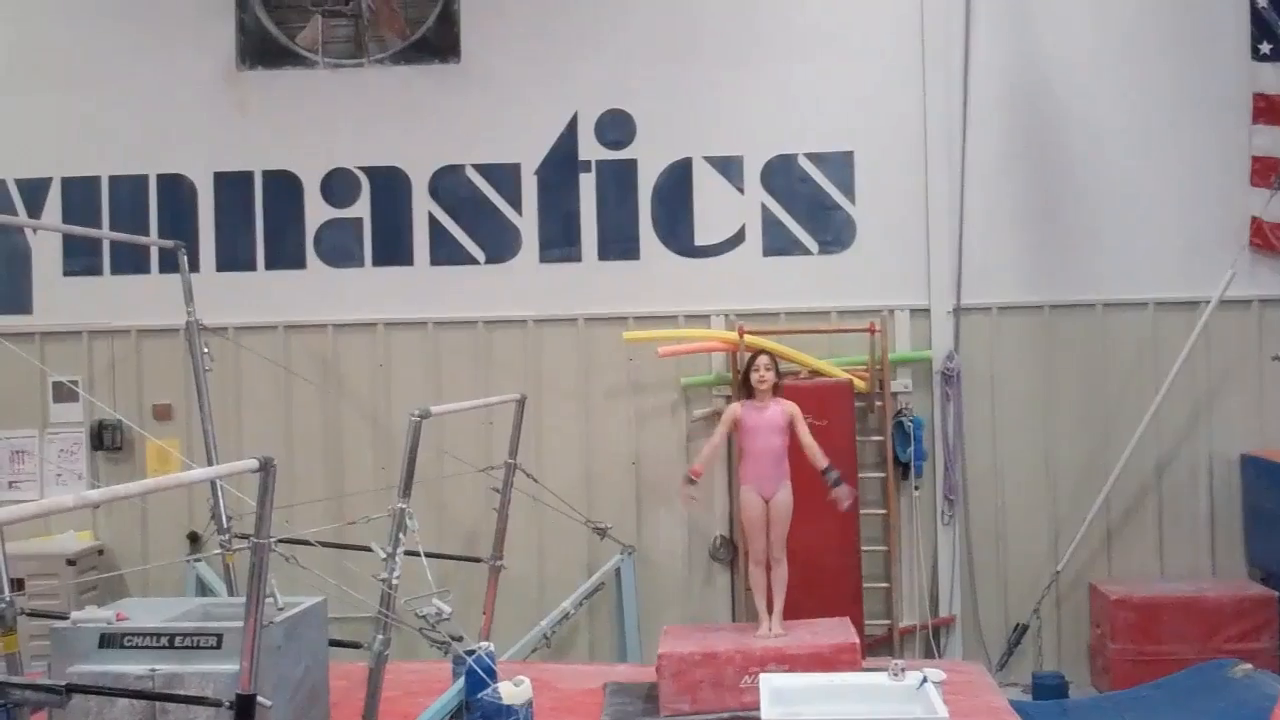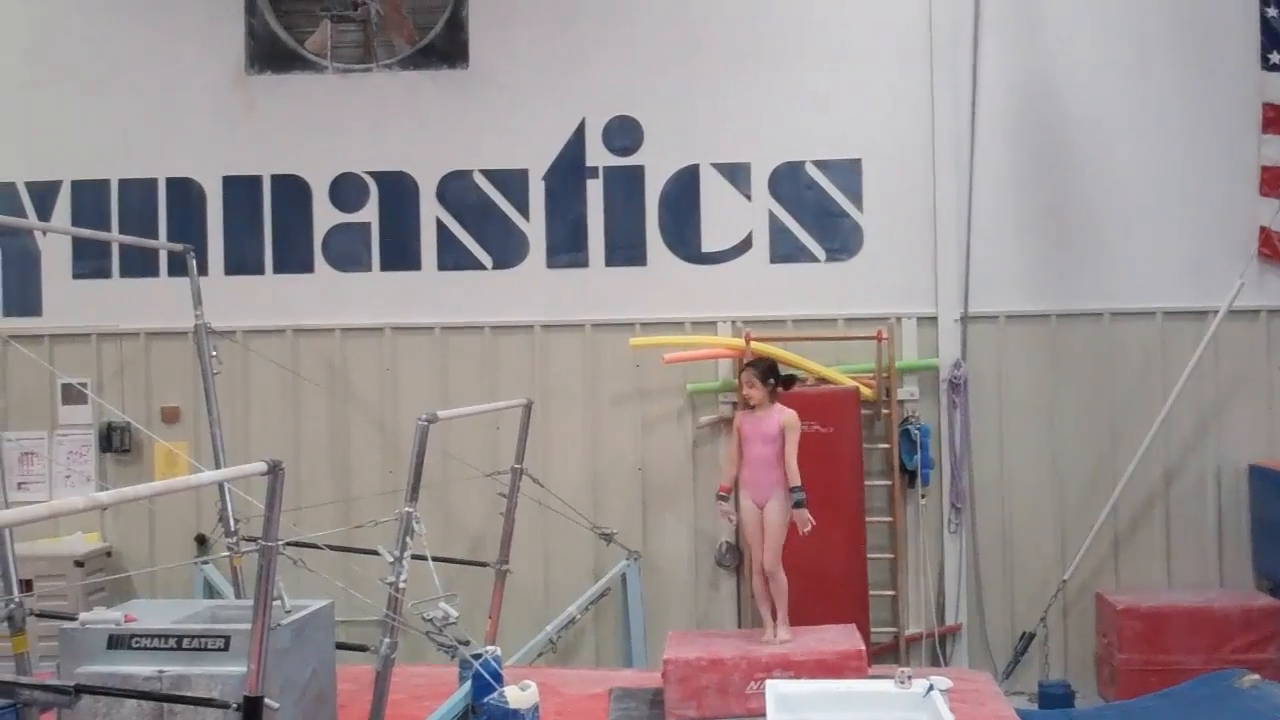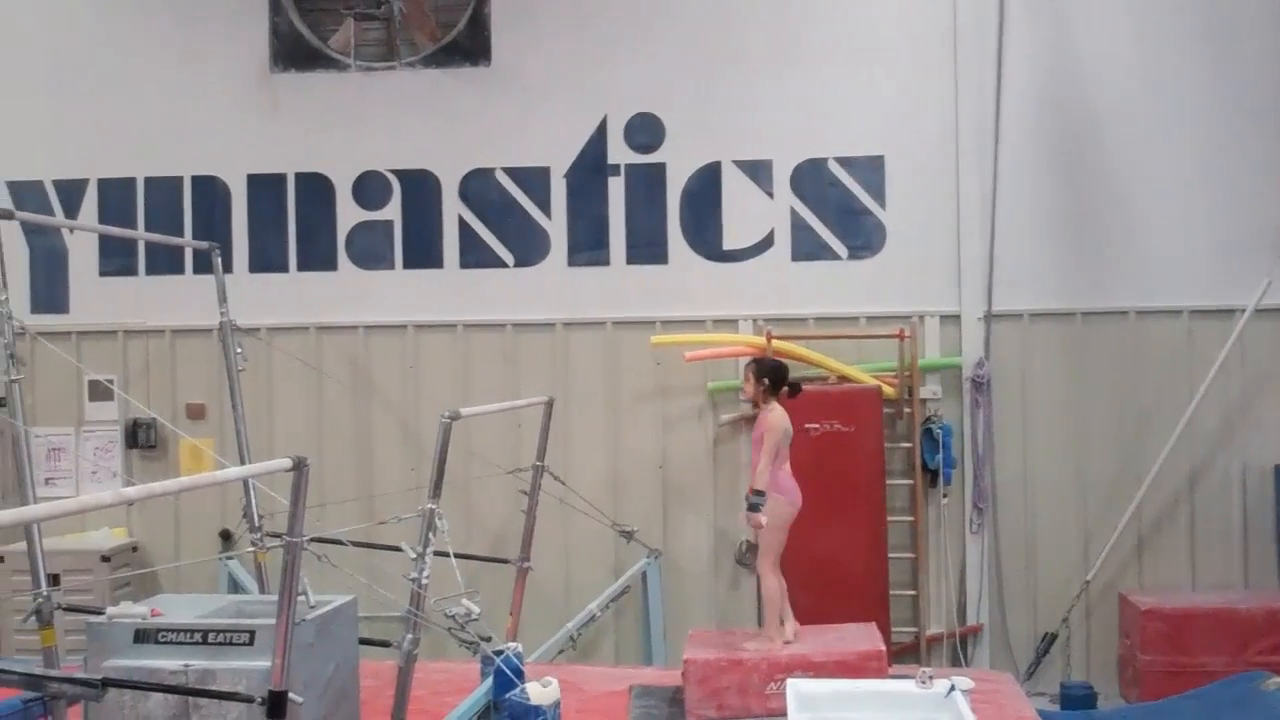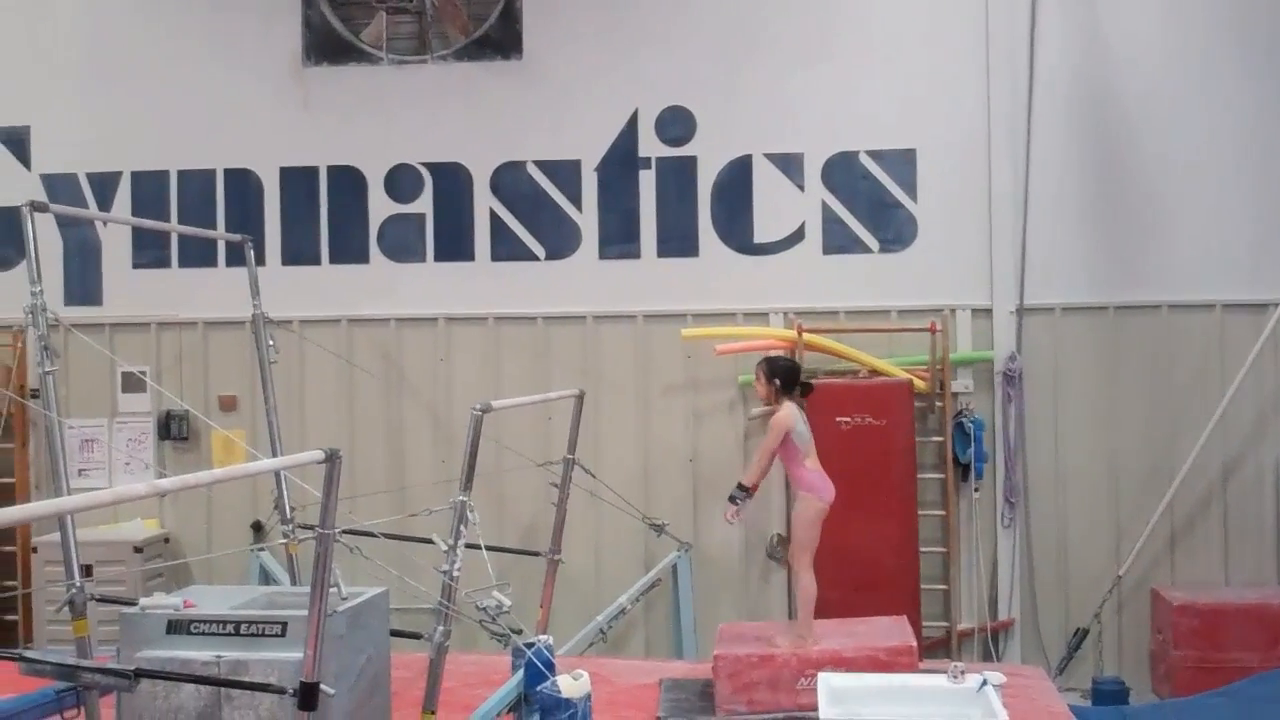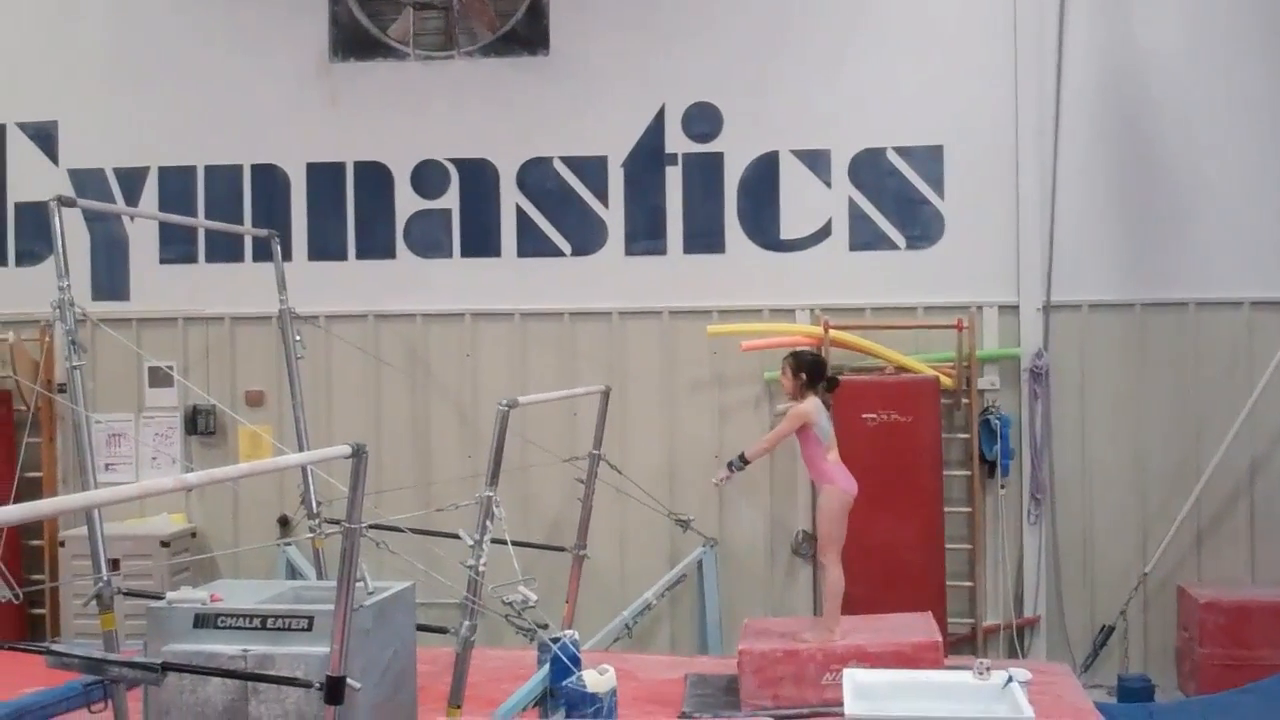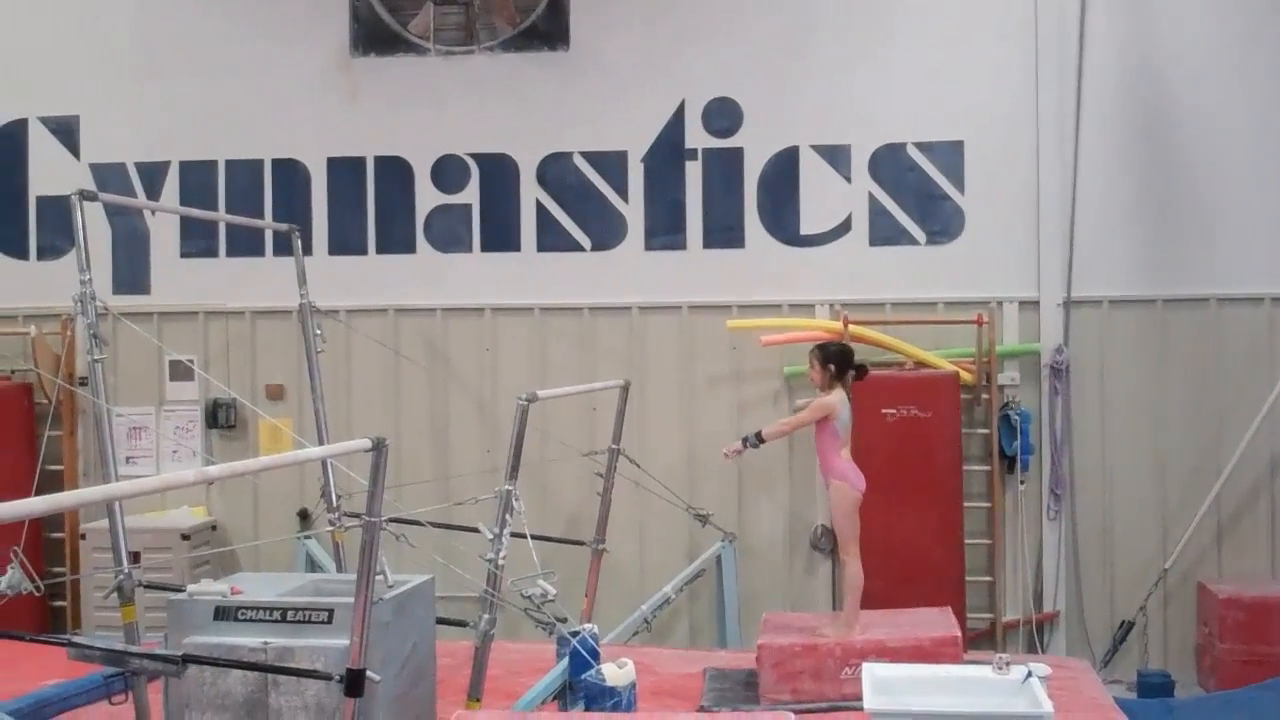
dt=0.5s
person 1, frame 1
left shoulder: (789, 409)
right shoulder: (737, 411)
left elbow: (809, 445)
right elbow: (714, 443)
left wrist: (834, 479)
right wrist: (692, 476)
left hip: (781, 486)
right hip: (750, 487)
left knee: (777, 554)
right knee: (757, 555)
left ankle: (777, 617)
right ankle: (763, 619)
person 1, frame 2
left shoulder: (787, 417)
right shoulder: (741, 419)
left elbow: (790, 461)
right elbow: (734, 460)
left wrist: (799, 502)
right wrist: (723, 495)
left hip: (776, 494)
right hip: (749, 495)
left knee: (771, 564)
right knee: (756, 565)
left ankle: (783, 622)
right ankle: (768, 625)
person 1, frame 3
left shoulder: (774, 417)
right shoulder: (765, 415)
left elbow: (766, 464)
left wrist: (753, 504)
right wrist: (756, 503)
left hip: (780, 496)
right hip: (773, 496)
left knee: (766, 566)
right knee: (770, 566)
left ankle: (770, 635)
right ankle: (787, 624)
person 1, frame 4
left shoulder: (782, 417)
right shoulder: (789, 411)
left elbow: (760, 461)
right elbow: (767, 460)
left wrist: (736, 498)
right wrist: (745, 495)
left hip: (811, 491)
right hip: (811, 489)
left knee: (802, 565)
right knee: (797, 562)
left ankle: (802, 634)
right ankle: (803, 629)
person 1, frame 5
left shoulder: (803, 409)
right shoulder: (812, 405)
left elbow: (768, 443)
right elbow: (772, 441)
left wrist: (732, 466)
right wrist: (737, 466)
left hip: (834, 485)
right hip: (832, 485)
left knee: (830, 558)
right knee: (826, 558)
left ankle: (829, 627)
right ankle: (828, 624)
person 1, frame 6
left shoulder: (829, 401)
right shoulder: (836, 398)
left elbow: (787, 426)
right elbow: (793, 423)
left wrist: (746, 442)
right wrist: (750, 442)
left hip: (842, 481)
right hip: (843, 480)
left knee: (849, 554)
right knee: (847, 554)
left ankle: (849, 624)
right ankle: (848, 621)
